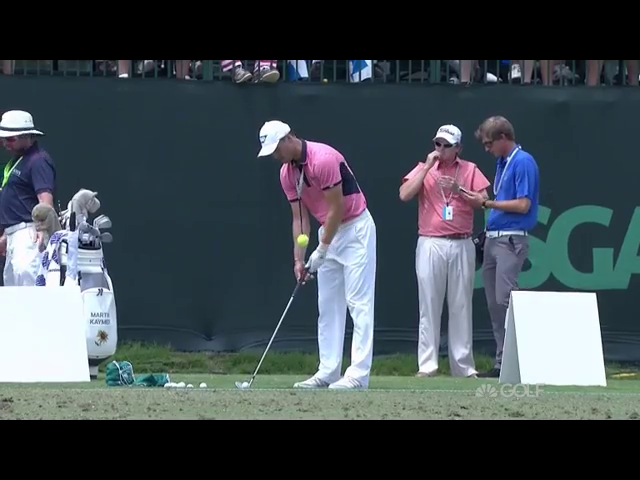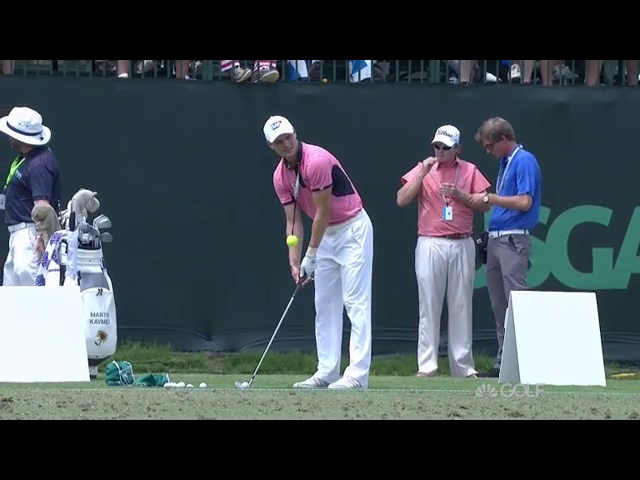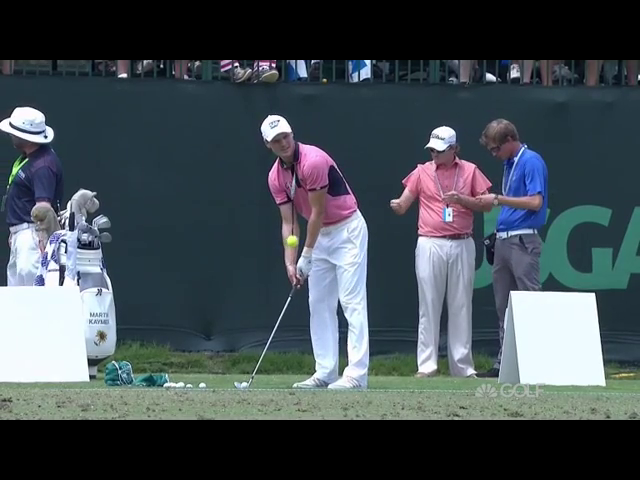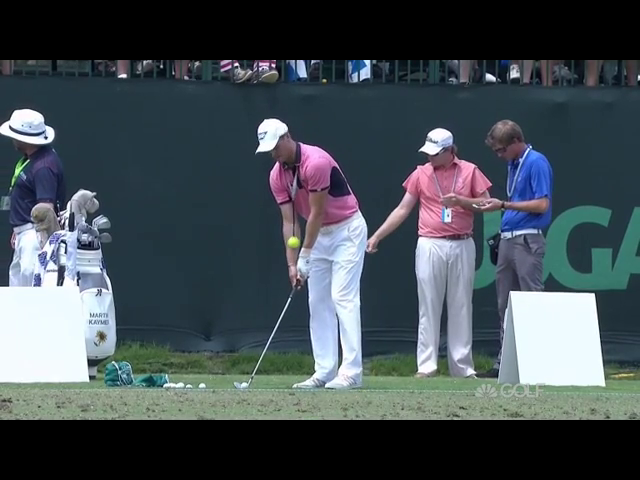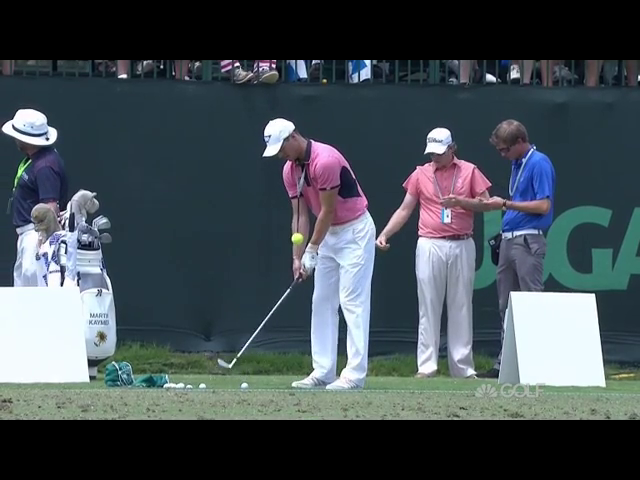
dt=0.4s
person 1, frame 1
left shoulder: (323, 159)
right shoulder: (286, 173)
left elbow: (336, 209)
right elbow: (299, 218)
left wrist: (320, 251)
right wrist: (298, 259)
left hip: (356, 229)
right hip: (329, 232)
left knee: (358, 302)
right knee: (328, 304)
left ankle: (358, 374)
right ankle: (328, 371)
person 1, frame 2
left shoulder: (317, 161)
right shoulder: (280, 176)
left elbow: (322, 212)
right elbow: (293, 221)
left wrist: (310, 255)
right wrist: (294, 262)
left hip: (353, 229)
right hip: (326, 234)
left knee: (355, 302)
right knee: (325, 304)
left ankle: (357, 374)
right ankle: (327, 371)
person 1, frame 3
left shoulder: (314, 160)
right shoulder: (275, 177)
left elbow: (318, 212)
right elbow: (288, 222)
left wrist: (306, 256)
right wrist: (290, 263)
left hip: (348, 230)
right hip: (320, 235)
left knee: (351, 302)
right knee: (319, 304)
left ankle: (356, 374)
right ankle: (325, 371)
person 1, frame 4
left shoulder: (316, 162)
right shoulder: (276, 176)
left elbow: (317, 213)
right elbow: (289, 221)
left wrist: (304, 256)
right wrist: (292, 263)
left hip: (348, 230)
right hip: (320, 235)
left knee: (344, 298)
right knee: (318, 304)
left ankle: (351, 371)
right ankle: (325, 371)
person 1, frame 5
left shoulder: (326, 160)
right shoulder: (289, 170)
left elbow: (328, 211)
right elbow: (300, 216)
left wrist: (311, 251)
right wrist: (297, 256)
left hip: (355, 231)
right hip: (330, 233)
left knee: (353, 302)
right knee: (322, 302)
left ankle: (354, 374)
right ankle: (324, 371)
person 2, frame 1
left shoulder: (524, 162)
right shoulder: (502, 163)
left elbow: (523, 205)
left wrist: (485, 203)
left hip: (511, 240)
right hip: (493, 239)
left knee: (505, 300)
right knee: (494, 305)
right ankle: (502, 362)
person 2, frame 2
left shoulder: (525, 161)
right shoulder: (505, 163)
left elbow: (524, 202)
left wrist: (488, 198)
left hip: (514, 240)
right hip: (496, 239)
right knee: (499, 305)
right ankle: (503, 362)
person 2, frame 3
left shoulder: (532, 161)
right shoulder: (509, 164)
left elbow: (535, 202)
left wrist: (497, 199)
left hip: (523, 240)
right hip: (503, 239)
right knee: (503, 305)
right ankle: (504, 361)
person 2, frame 4
left shoulder: (537, 162)
right shoulder: (513, 164)
left elbow: (542, 205)
left wrist: (503, 205)
right wrist: (500, 205)
left hip: (527, 240)
right hip: (507, 239)
right knee: (505, 305)
right ankle: (504, 361)
person 2, frame 5
left shoulder: (540, 163)
right shoulder: (517, 164)
left elbow: (544, 206)
left wrist: (505, 204)
right wrist: (501, 204)
left hip: (528, 241)
right hip: (508, 239)
right knee: (506, 306)
right ankle: (504, 362)
person 3, frame 1
left shoulder: (470, 170)
right shoulder: (423, 169)
right elbow: (404, 195)
left wrist: (458, 189)
right wrist: (427, 167)
left hip: (462, 246)
right hip: (430, 245)
left knee: (461, 306)
right knee: (429, 305)
left ankle: (463, 365)
right ankle: (427, 364)
person 3, frame 2
left shoulder: (470, 171)
right shoulder: (422, 170)
left elbow: (484, 205)
right elbow: (402, 200)
left wrist: (459, 194)
right wrist: (422, 173)
left hip: (462, 246)
right hip: (430, 245)
left knee: (461, 306)
right knee: (429, 305)
left ankle: (462, 364)
right ankle: (427, 364)
person 3, frame 3
left shoulder: (471, 171)
right shoulder: (422, 172)
left elbow: (486, 204)
right elbow: (403, 205)
left wrist: (461, 199)
right wrist: (396, 205)
left hip: (462, 246)
right hip: (430, 245)
left knee: (461, 306)
right knee: (429, 306)
left ankle: (462, 365)
right ankle: (426, 364)
person 3, frame 4
left shoulder: (470, 170)
right shoulder: (420, 173)
left elbow: (486, 203)
right elbow: (403, 209)
left wrist: (461, 200)
right wrist: (377, 235)
left hip: (462, 246)
right hip: (430, 246)
left knee: (461, 306)
right knee: (428, 306)
left ankle: (462, 365)
right ankle: (426, 364)
person 3, frame 5
left shoulder: (469, 171)
right shoulder: (421, 174)
left elbow: (485, 204)
right elbow: (404, 209)
left wrist: (461, 202)
right wrist: (384, 234)
left hip: (462, 247)
right hip: (430, 246)
left knee: (461, 306)
right knee: (429, 306)
left ankle: (462, 366)
right ankle: (426, 365)
person 4, frame 1
left shoulder: (38, 160)
right shoulder: (16, 160)
left elbow: (46, 198)
left hip: (30, 233)
right hip: (15, 234)
left knee: (28, 279)
person 4, frame 2
left shoulder: (39, 164)
right shoulder: (26, 157)
left elbow: (42, 204)
left wrist: (41, 236)
left hip: (30, 233)
right hip: (19, 232)
left knee: (28, 281)
person 4, frame 3
left shoulder: (43, 165)
right shoulder: (27, 156)
left elbow: (43, 205)
left hip: (32, 233)
right hip: (21, 233)
left knee: (31, 283)
right knee: (15, 281)
person 4, frame 4
left shoulder: (44, 165)
right shoulder: (30, 158)
left elbow: (46, 207)
right wrist: (17, 230)
left hip: (36, 234)
right hip: (25, 233)
left knee: (33, 284)
right knee: (17, 281)
person 4, frame 5
left shoulder: (45, 165)
right shoulder: (33, 158)
left elbow: (52, 207)
left hip: (37, 234)
right hip: (27, 234)
left knee: (34, 282)
right knee: (21, 280)
